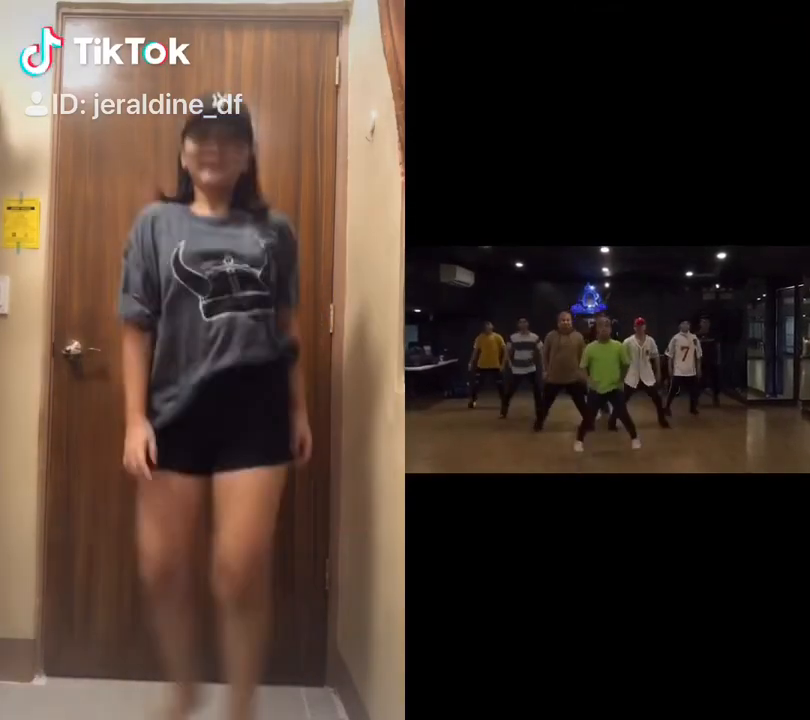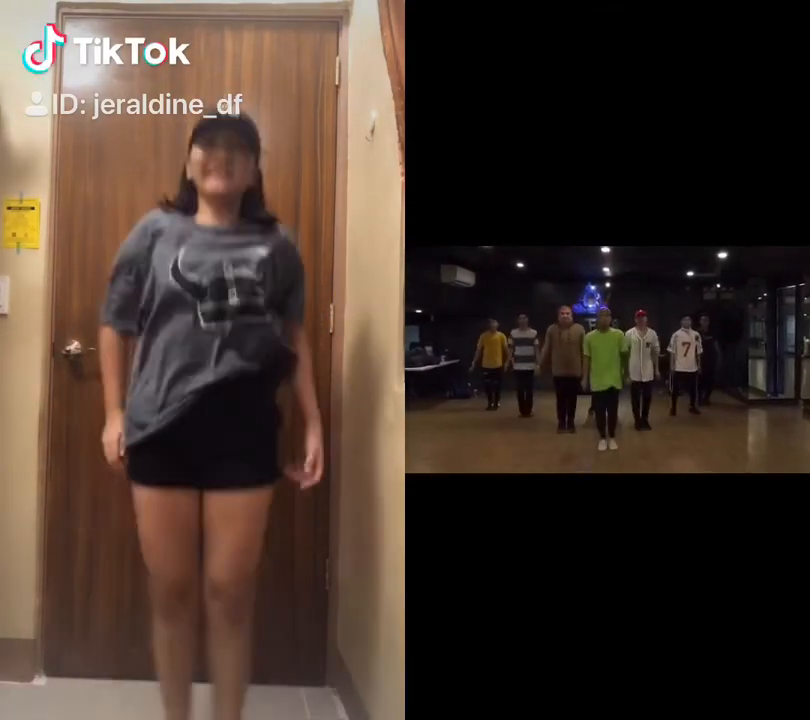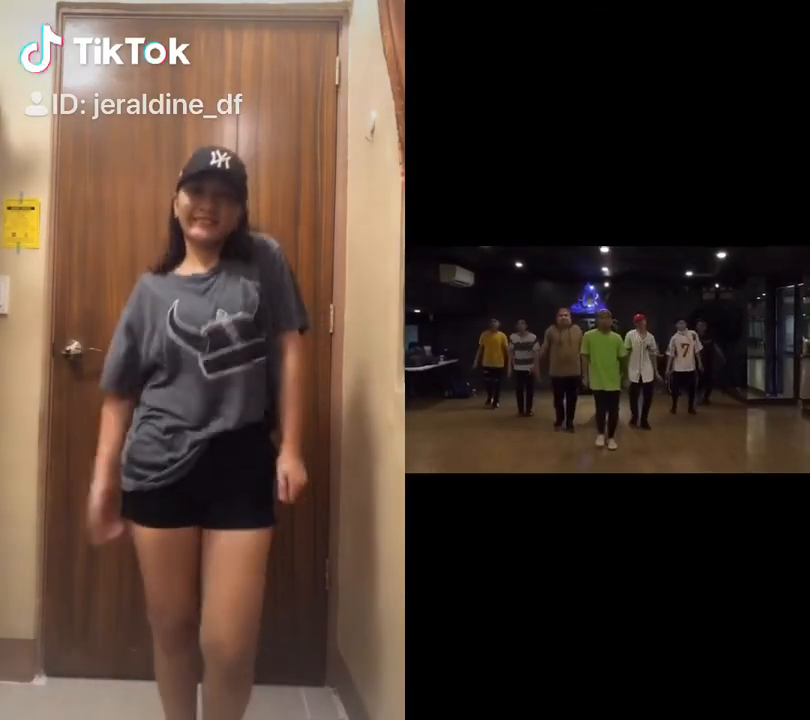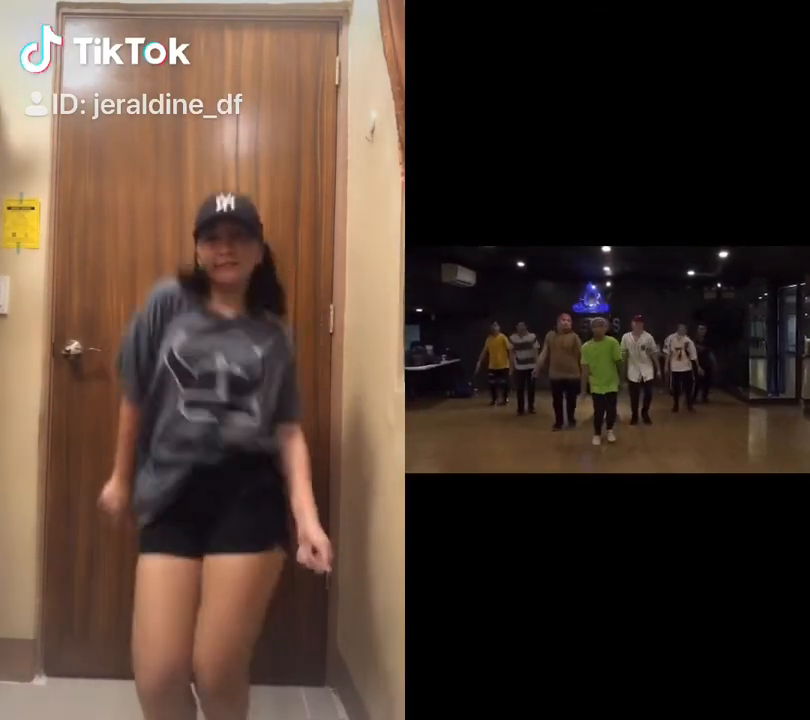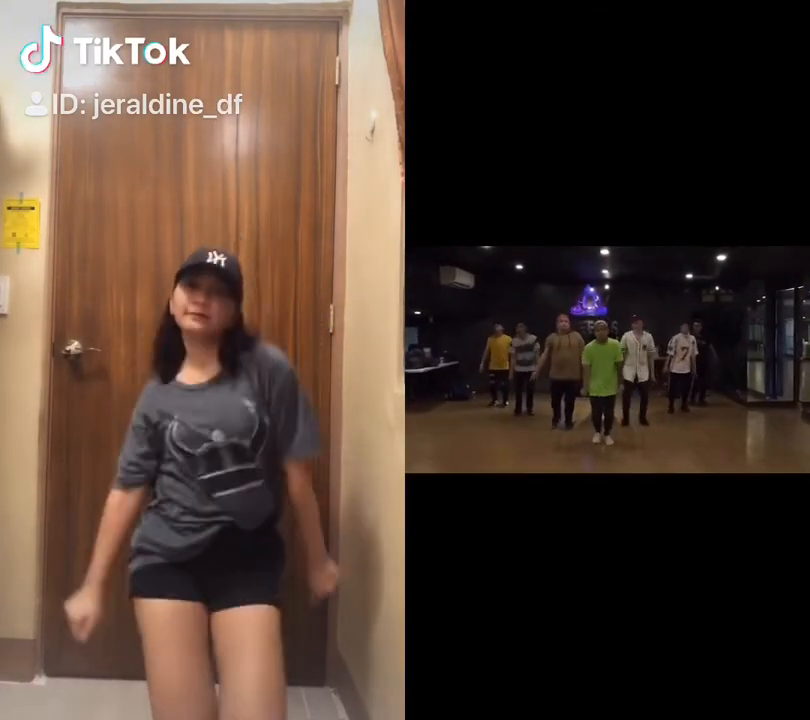
dt=0.5s
person 1, frame 1
left shoulder: (274, 231)
right shoulder: (156, 223)
left elbow: (288, 323)
right elbow: (137, 327)
left wrist: (299, 408)
right wrist: (137, 417)
left hip: (255, 410)
right hip: (177, 409)
left knee: (238, 575)
right knee: (162, 571)
person 1, frame 2
left shoulder: (276, 244)
right shoulder: (155, 231)
left elbow: (295, 337)
right elbow: (114, 324)
left wrist: (313, 425)
right wrist: (114, 412)
left hip: (244, 424)
right hip: (161, 425)
left knee: (230, 592)
right knee: (170, 592)
person 1, frame 3
left shoulder: (264, 262)
right shoulder: (152, 289)
left elbow: (291, 352)
right elbow: (119, 388)
left wrist: (291, 449)
right wrist: (103, 480)
left hip: (242, 468)
right hip: (159, 471)
left knee: (230, 644)
right knee: (172, 627)
person 1, frame 4
left shoulder: (272, 335)
right shoulder: (166, 302)
left elbow: (289, 432)
right elbow: (134, 395)
left wrist: (308, 520)
right wrist: (120, 477)
left hip: (246, 496)
right hip: (170, 498)
left knee: (219, 669)
right knee: (157, 677)
person 1, frame 5
left shoulder: (268, 370)
right shoulder: (157, 395)
left elbow: (294, 469)
right elbow: (127, 489)
left wrist: (318, 557)
right wrist: (92, 587)
left hip: (246, 554)
right hip: (169, 553)
